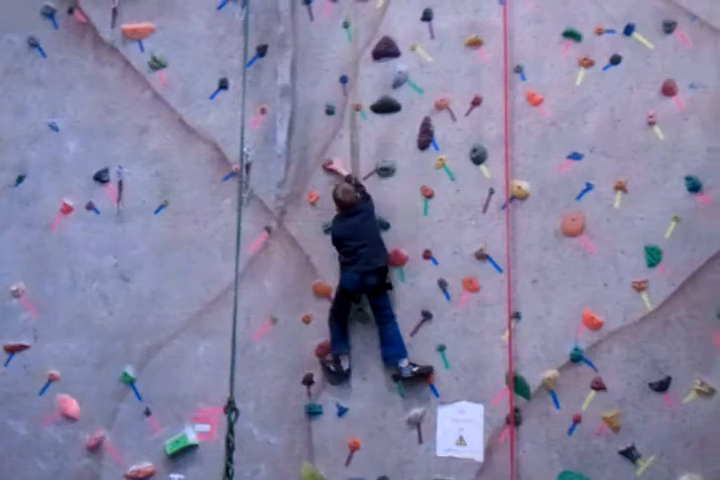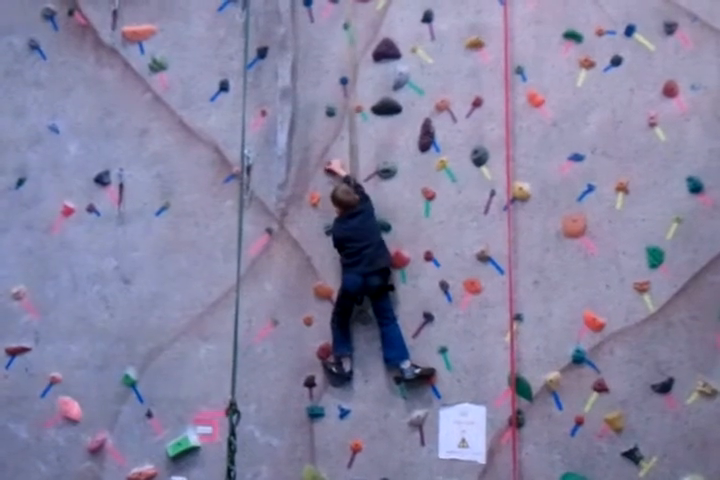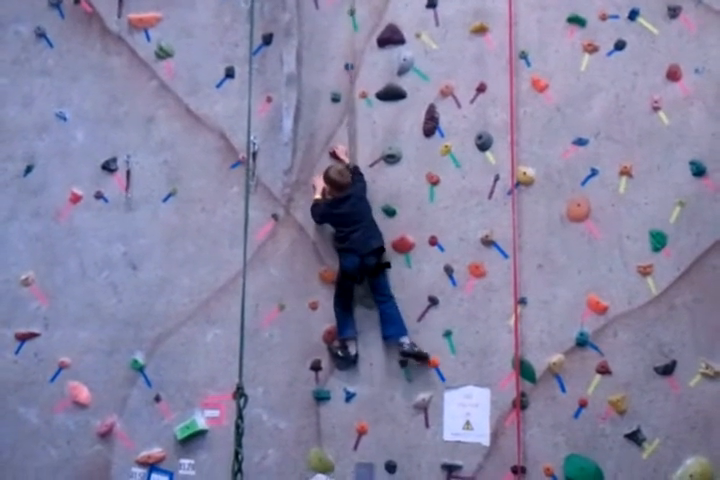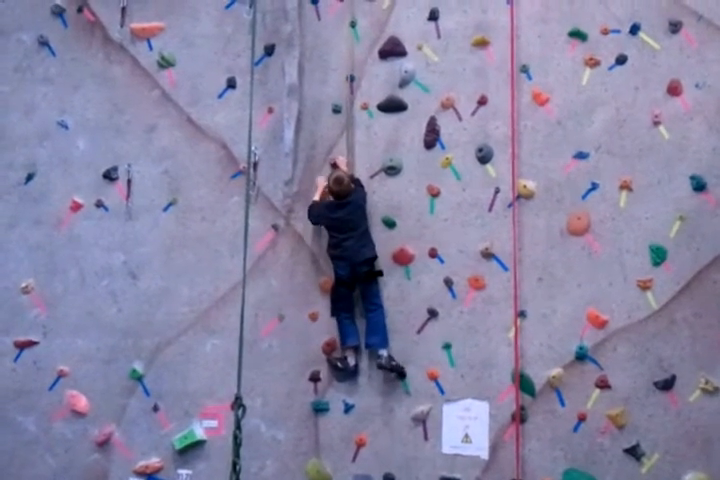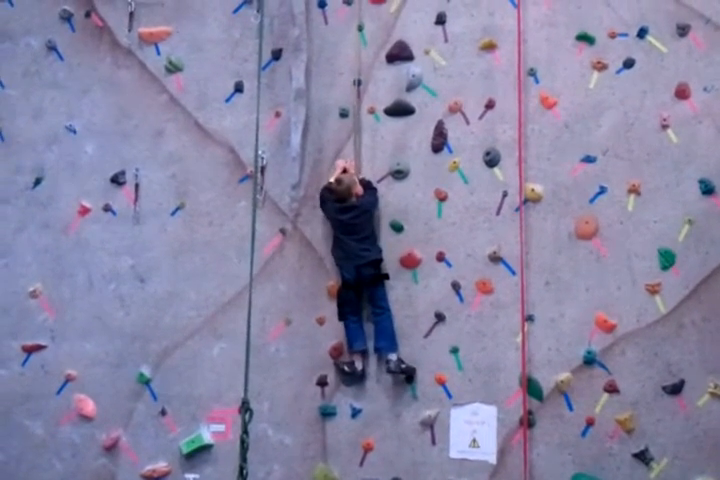
dt=1s
person 1, frame 1
left shoulder: (337, 224)
right shoulder: (367, 207)
right elbow: (358, 185)
right wrist: (341, 171)
left hip: (350, 276)
right hip: (375, 275)
left knee: (337, 317)
right knee: (386, 319)
left ankle: (341, 362)
right ankle: (403, 364)
person 1, frame 2
left shoulder: (338, 227)
right shoulder: (366, 209)
right elbow: (357, 187)
right wrist: (340, 171)
left hip: (352, 278)
right hip: (377, 276)
left knee: (340, 320)
right knee: (387, 320)
left ankle: (343, 363)
right ankle: (405, 366)
person 1, frame 3
left shoulder: (328, 206)
right shoulder: (358, 191)
left elbow: (316, 214)
right elbow: (357, 173)
left wrist: (318, 193)
right wrist: (344, 159)
left hip: (349, 258)
right hip: (373, 254)
left knee: (342, 303)
right knee: (385, 299)
left ankle: (349, 347)
right ankle: (404, 342)
person 1, frame 4
left shoulder: (327, 208)
right shoulder: (359, 199)
left elbow: (313, 215)
right elbow: (358, 185)
left wrist: (319, 191)
right wrist: (345, 170)
left hip: (342, 266)
right hip: (364, 262)
left knee: (344, 312)
right knee: (374, 307)
left ankle: (350, 359)
right ankle: (383, 354)
person 1, frame 5
left shoulder: (332, 209)
right shoulder: (366, 205)
left elbow: (325, 193)
right elbow: (371, 189)
left wrist: (337, 173)
right wrist: (354, 173)
left hip: (348, 270)
right hip: (370, 266)
left knee: (352, 316)
right knee: (381, 311)
left ankle: (357, 363)
right ankle: (392, 358)
